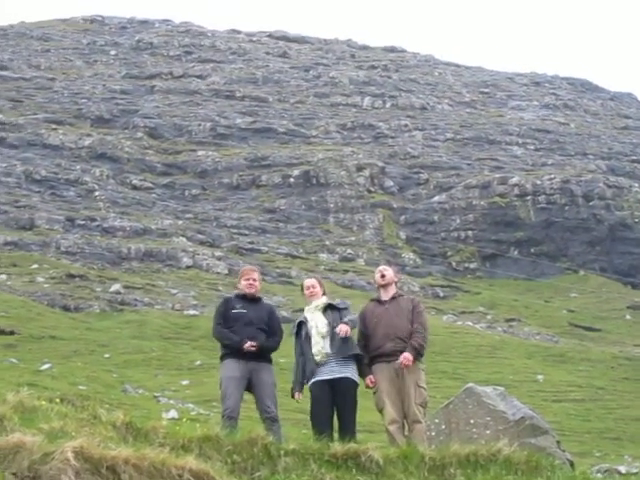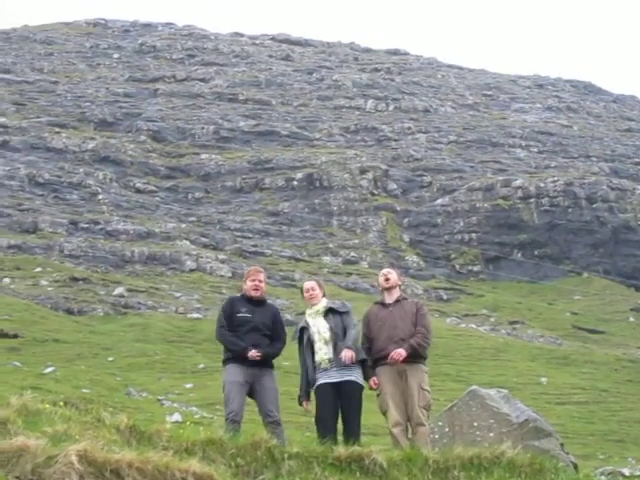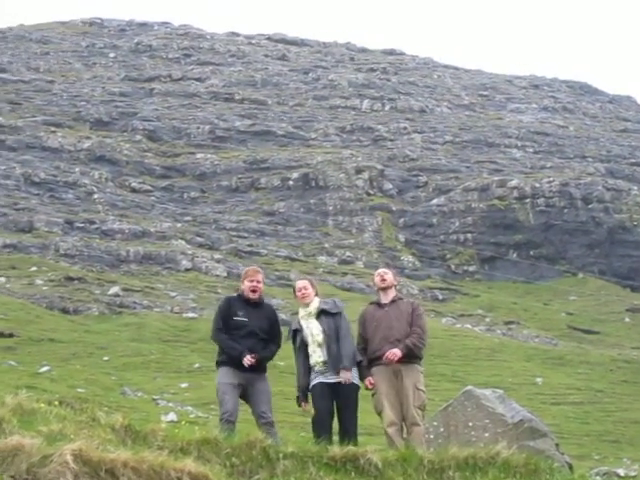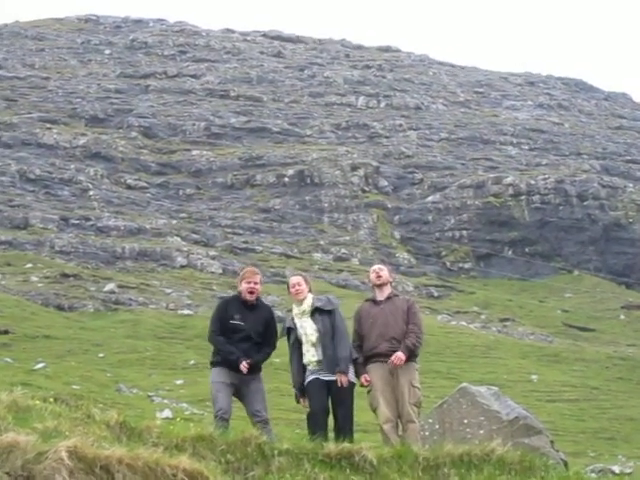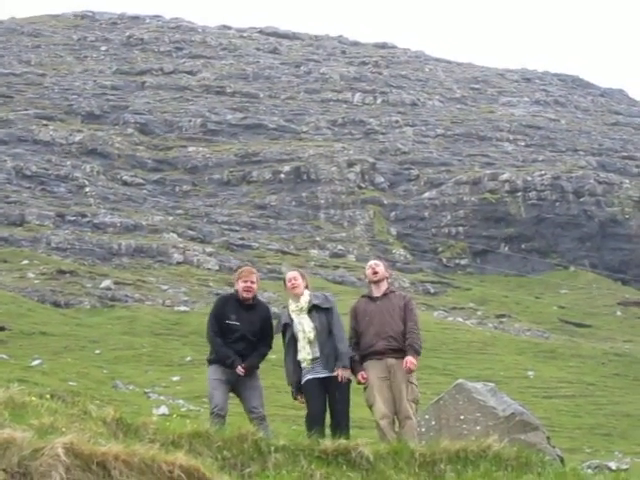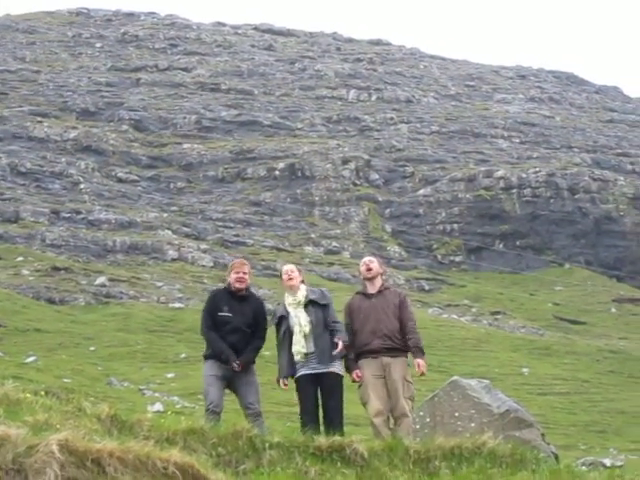
dt=0.1s
person 1, frame 1
left shoulder: (411, 303)
right shoulder: (368, 310)
left elbow: (420, 331)
right elbow: (362, 344)
left wrist: (411, 351)
right wrist: (366, 371)
left hip: (409, 365)
right hip: (382, 366)
left knee: (415, 415)
right knee: (391, 418)
person 1, frame 2
left shoulder: (415, 306)
right shoulder: (371, 313)
left elbow: (424, 334)
right elbow: (366, 346)
left wrist: (406, 349)
right wrist: (370, 373)
left hip: (414, 366)
right hip: (385, 369)
left knee: (419, 418)
right knee: (395, 421)
person 1, frame 3
left shoulder: (411, 307)
right shoulder: (367, 313)
left elbow: (420, 335)
right elbow: (361, 347)
left wrist: (402, 349)
right wrist: (365, 373)
left hip: (409, 367)
right hip: (380, 369)
left knee: (414, 418)
right knee: (390, 420)
person 1, frame 4
left shoulder: (406, 303)
right shoulder: (363, 310)
left elbow: (416, 332)
right elbow: (357, 344)
left wrist: (405, 351)
right wrist: (360, 370)
left hip: (404, 365)
right hip: (376, 366)
left knee: (409, 415)
right knee: (385, 418)
person 1, frame 5
left shoulder: (403, 300)
right shoulder: (359, 306)
left elbow: (413, 330)
right elbow: (353, 341)
left wrist: (412, 353)
right wrist: (357, 367)
left hip: (401, 361)
right hip: (373, 364)
left knee: (407, 412)
right knee: (382, 414)
person 1, frame 6
left shoulder: (398, 296)
right shoulder: (353, 303)
left elbow: (409, 327)
right elbow: (348, 338)
left wrist: (418, 354)
right wrist: (351, 366)
left hip: (396, 359)
right hip: (368, 362)
left knee: (402, 410)
right knee: (376, 412)
person 2, frame 1
left shoulder: (268, 309)
right shoulder: (228, 303)
left elbow: (277, 338)
right elbow: (217, 331)
left wrist: (259, 346)
right wrist: (240, 343)
left hip: (262, 363)
right hip: (233, 361)
left knee: (270, 413)
right knee: (230, 411)
person 2, frame 2
left shoulder: (272, 310)
right shoulder: (232, 303)
left elbow: (280, 341)
right elbow: (221, 333)
left wrist: (265, 354)
right wrist: (245, 351)
left hip: (264, 369)
right hip: (236, 366)
left knee: (273, 417)
right knee: (233, 415)
person 2, frame 3
left shoulder: (269, 311)
right shoulder: (229, 303)
left elbow: (275, 343)
right elbow: (217, 333)
left wrist: (259, 358)
right wrist: (240, 355)
left hip: (257, 372)
right hip: (229, 369)
left knee: (266, 418)
right knee: (228, 415)
person 2, frame 4
left shoulder: (266, 311)
right shoulder: (226, 304)
left elbow: (270, 344)
right elbow: (214, 336)
left wrist: (253, 362)
right wrist: (237, 359)
left hip: (251, 373)
right hip: (223, 369)
left knee: (260, 417)
right knee: (222, 413)
person 2, frame 5
left shoulder: (263, 310)
right shoulder: (223, 302)
left elbow: (266, 344)
right elbow: (213, 336)
left wrist: (249, 364)
right wrist: (233, 361)
left hip: (249, 371)
right hip: (220, 367)
left knee: (257, 414)
right knee: (218, 410)
person 2, frame 6
left shoulder: (256, 303)
right shoulder: (216, 296)
left elbow: (260, 336)
right elbow: (207, 330)
left wrist: (244, 359)
right wrist: (228, 355)
left hip: (244, 366)
right hip: (215, 362)
left knee: (253, 409)
right knee: (213, 406)
person 3, frame 1
left shoulder: (339, 307)
right shoulder: (303, 322)
left elbow: (351, 320)
right elbow: (300, 354)
left wrist: (346, 324)
right wrist: (297, 385)
left hip: (343, 367)
right hip: (318, 373)
left knee: (347, 417)
right knee: (320, 418)
person 3, frame 2
left shoulder: (340, 308)
right shoulder: (304, 325)
left elbow: (352, 328)
right elbow: (305, 360)
left wrist: (349, 347)
right wrist: (304, 392)
left hip: (348, 371)
right hip: (323, 375)
left knee: (351, 420)
right knee: (325, 418)
person 3, frame 3
left shoulder: (332, 307)
right shoulder: (297, 325)
left elbow: (346, 334)
right elbow: (300, 360)
left wrist: (346, 366)
right wrist: (302, 393)
left hip: (343, 372)
right hip: (319, 375)
left knee: (348, 420)
right knee: (321, 417)
person 3, frame 4
left shoulder: (327, 304)
right shoulder: (292, 322)
left elbow: (341, 335)
right elbow: (295, 357)
left wrist: (343, 367)
right wrist: (299, 389)
left hip: (338, 370)
right hip: (314, 373)
left knee: (343, 418)
right knee: (317, 413)
person 3, frame 5
left shoulder: (324, 301)
right shoulder: (287, 317)
left elbow: (338, 332)
right elbow: (290, 353)
left wrist: (344, 362)
right wrist: (295, 386)
left hip: (335, 367)
right hip: (310, 371)
left knee: (340, 414)
right knee: (315, 413)
person 3, frame 6
left shoulder: (319, 297)
right shoulder: (282, 311)
left elbow: (333, 322)
right elbow: (282, 344)
left wrist: (341, 338)
right wrist: (283, 374)
left hip: (328, 361)
right hip: (303, 366)
left knee: (333, 410)
right knee: (308, 413)
